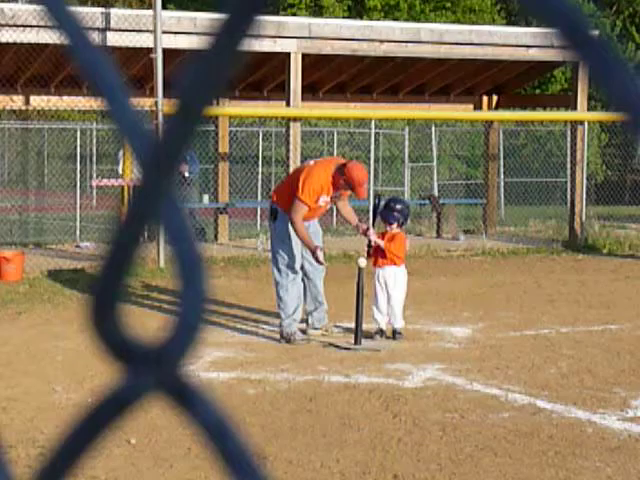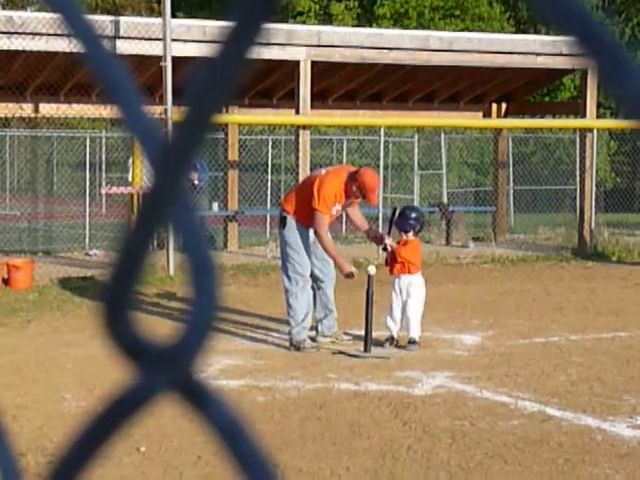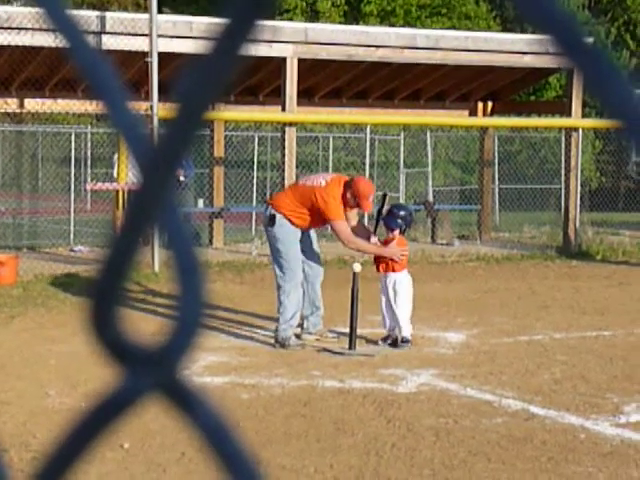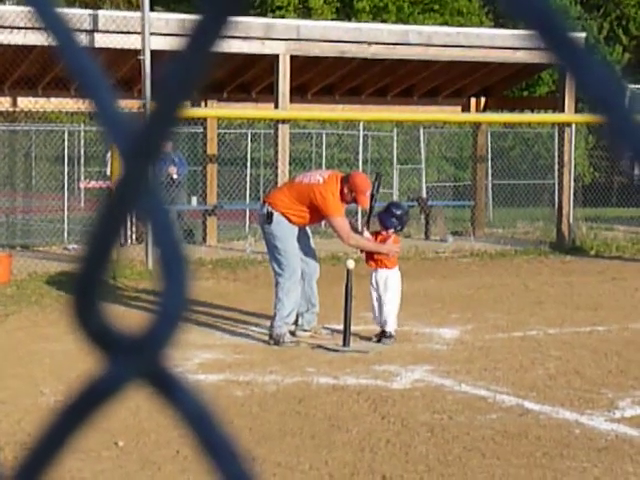
dt=0.5s
person 1, frame 1
left shoulder: (345, 173)
right shoulder: (315, 177)
left elbow: (342, 203)
right elbow: (294, 218)
left wrist: (358, 225)
right wrist: (312, 248)
left hip: (310, 217)
right hip: (286, 213)
left knee: (315, 271)
right knee: (290, 271)
left ankle: (317, 322)
right ankle: (288, 329)
person 1, frame 2
left shoulder: (355, 181)
right shoulder: (328, 186)
left elbow: (352, 209)
right elbow: (320, 231)
left wrist: (370, 232)
right wrist: (340, 262)
left hip: (316, 222)
right hip: (295, 221)
left knee: (325, 277)
right knee: (300, 278)
left ankle: (327, 330)
right ankle: (298, 337)
person 1, frame 3
left shoulder: (348, 187)
right shoulder: (330, 196)
left elbow: (354, 224)
right elbow: (349, 241)
left wrist: (374, 240)
right wrist: (384, 251)
left hip: (300, 220)
right hip: (281, 218)
left knee: (313, 273)
right knee: (292, 276)
left ankle: (312, 327)
right ankle: (284, 335)
person 1, frame 4
left shoulder: (340, 183)
right shoulder: (327, 193)
left elbow: (341, 221)
right elbow: (347, 237)
left wrist: (364, 238)
right wrist: (382, 248)
left hip: (294, 217)
right hip: (276, 216)
left knee: (310, 270)
right knee: (291, 273)
left ankle: (306, 325)
right ankle: (279, 331)
person 2, frame 1
left shoulder: (400, 237)
right shoulder: (381, 235)
left elbow: (390, 249)
right elbow: (372, 254)
left wrist: (378, 241)
right wrist: (372, 243)
left hip: (396, 273)
right hip: (380, 272)
left knee: (395, 301)
right knee: (380, 301)
left ankle: (397, 327)
right ankle: (381, 327)
person 2, frame 2
left shoulder: (414, 243)
right shoulder: (398, 244)
left elbow: (401, 252)
right elbow: (390, 262)
left wrist: (392, 244)
right wrist: (389, 250)
left hip: (413, 281)
right hip: (398, 280)
left knee: (412, 311)
right knee: (395, 309)
left ankle: (413, 338)
right ankle: (393, 335)
person 2, frame 3
left shoulder: (399, 242)
right shoulder: (387, 241)
right elbow: (379, 259)
left hip: (400, 279)
right hip: (386, 278)
left knee: (401, 308)
right knee: (386, 308)
left ankle: (406, 336)
right ankle: (391, 333)
person 2, frame 4
left shoulder: (393, 239)
right shoulder: (375, 235)
left elbow: (380, 252)
left hip: (390, 275)
right hip: (376, 274)
left knee: (389, 305)
right knee: (377, 304)
left ankle: (390, 331)
right ankle: (383, 329)
